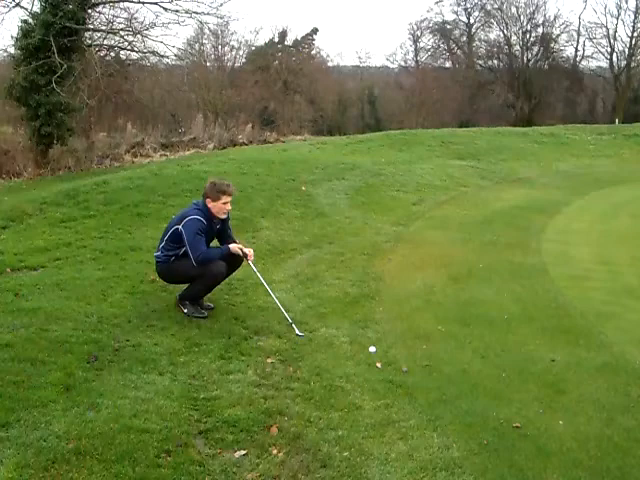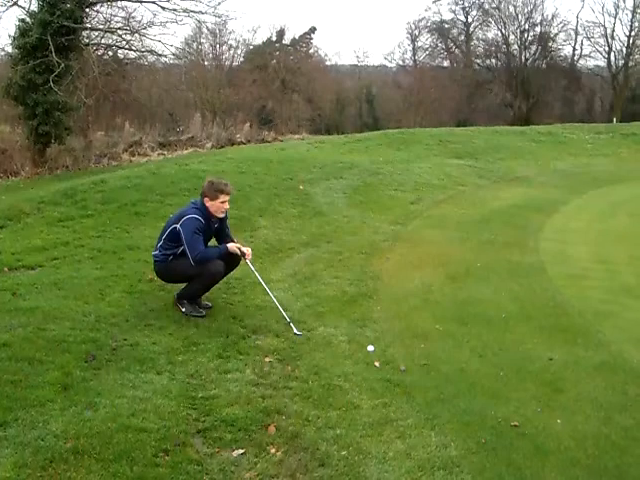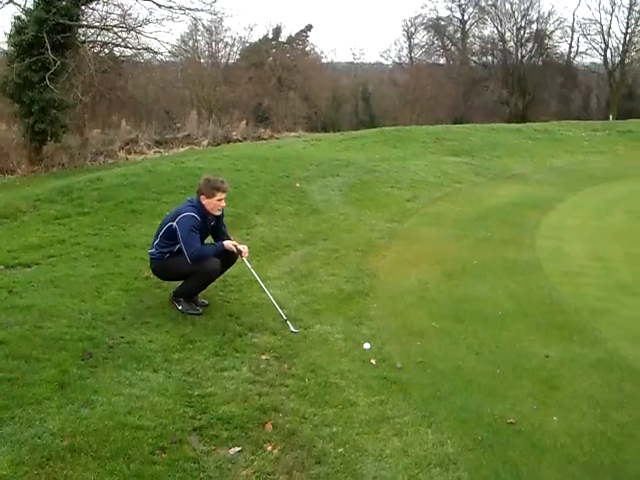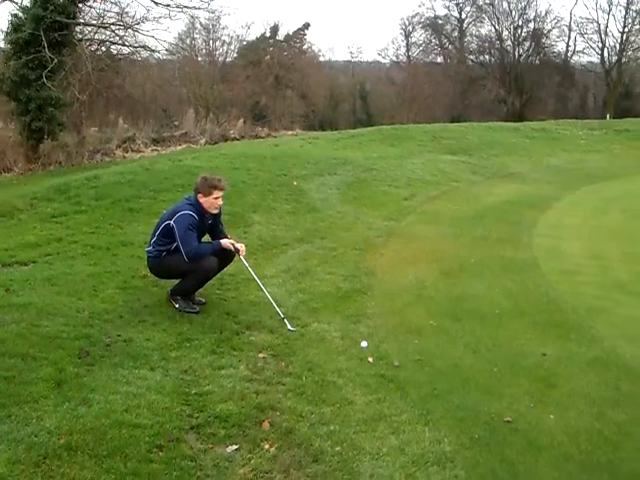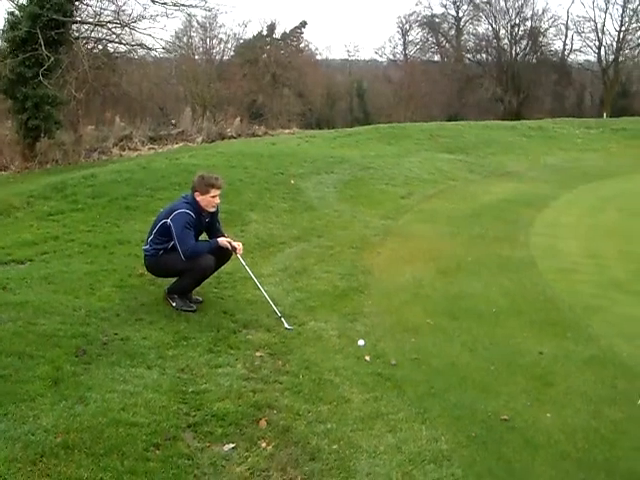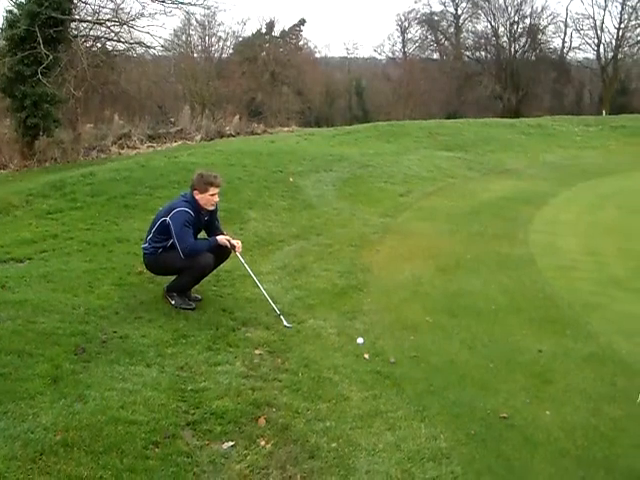
dt=0.1s
person 1, frame 1
left shoulder: (220, 213)
right shoulder: (193, 221)
left elbow: (227, 239)
right elbow: (199, 258)
left wrist: (242, 250)
right wrist: (228, 249)
left hip: (191, 256)
right hip: (169, 265)
left knee: (235, 258)
right knee: (216, 268)
left ankle: (195, 296)
right ankle: (185, 299)
person 1, frame 2
left shoulder: (218, 212)
right shoulder: (191, 220)
left elbow: (225, 238)
right elbow: (197, 257)
left wrist: (239, 249)
right wrist: (226, 248)
left hip: (189, 255)
right hip: (166, 264)
left knee: (233, 257)
right knee: (214, 268)
left ankle: (193, 295)
right ankle: (183, 298)
person 1, frame 3
left shoulder: (214, 210)
right shoulder: (187, 218)
left elbow: (221, 236)
right elbow: (193, 255)
left wrist: (236, 246)
right wrist: (222, 246)
left hip: (186, 253)
right hip: (163, 262)
left knee: (230, 255)
right knee: (211, 265)
left ankle: (190, 292)
right ankle: (180, 296)
person 1, frame 4
left shoulder: (212, 208)
right shoulder: (185, 216)
left elbow: (218, 234)
right elbow: (190, 253)
left wrist: (233, 245)
right wrist: (219, 244)
left hip: (184, 251)
right hip: (160, 260)
left knee: (227, 253)
right knee: (208, 264)
left ankle: (188, 290)
right ankle: (177, 294)
person 1, frame 5
left shoulder: (209, 207)
right shoulder: (182, 214)
left elbow: (216, 233)
right elbow: (188, 252)
left wrist: (230, 243)
right wrist: (217, 243)
left hip: (180, 250)
right hip: (157, 258)
left knee: (224, 252)
right knee: (205, 262)
left ankle: (184, 290)
right ankle: (174, 293)
person 1, frame 6
left shoulder: (208, 205)
right shoulder: (181, 213)
left elbow: (215, 231)
right elbow: (187, 250)
left wrist: (229, 241)
right wrist: (216, 241)
left hip: (180, 248)
right hip: (156, 256)
left knee: (223, 250)
right knee: (204, 260)
left ankle: (183, 287)
right ankle: (173, 291)
